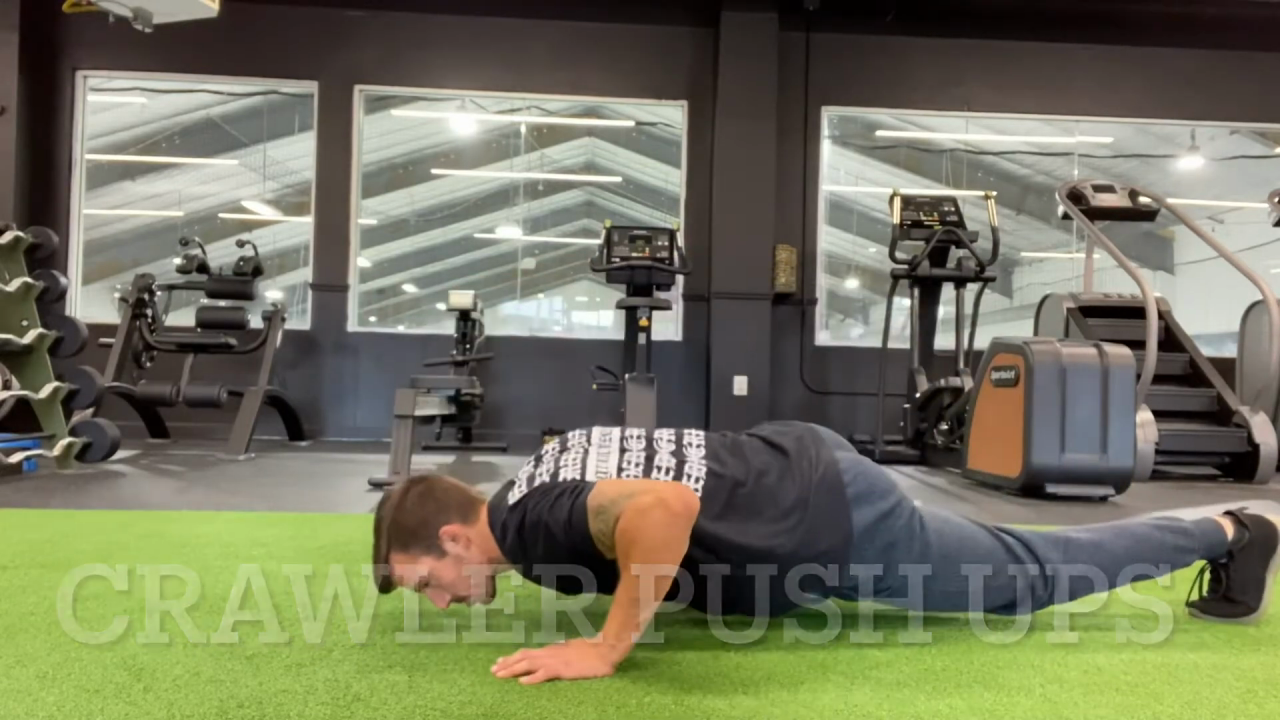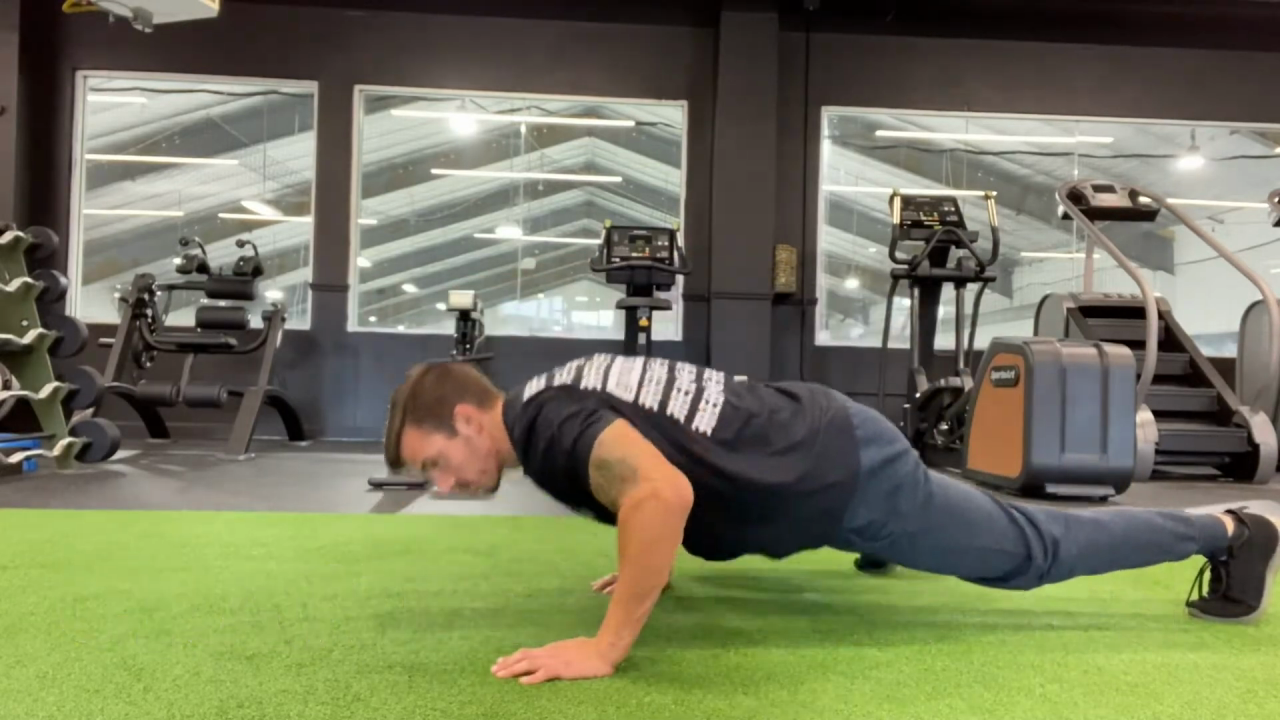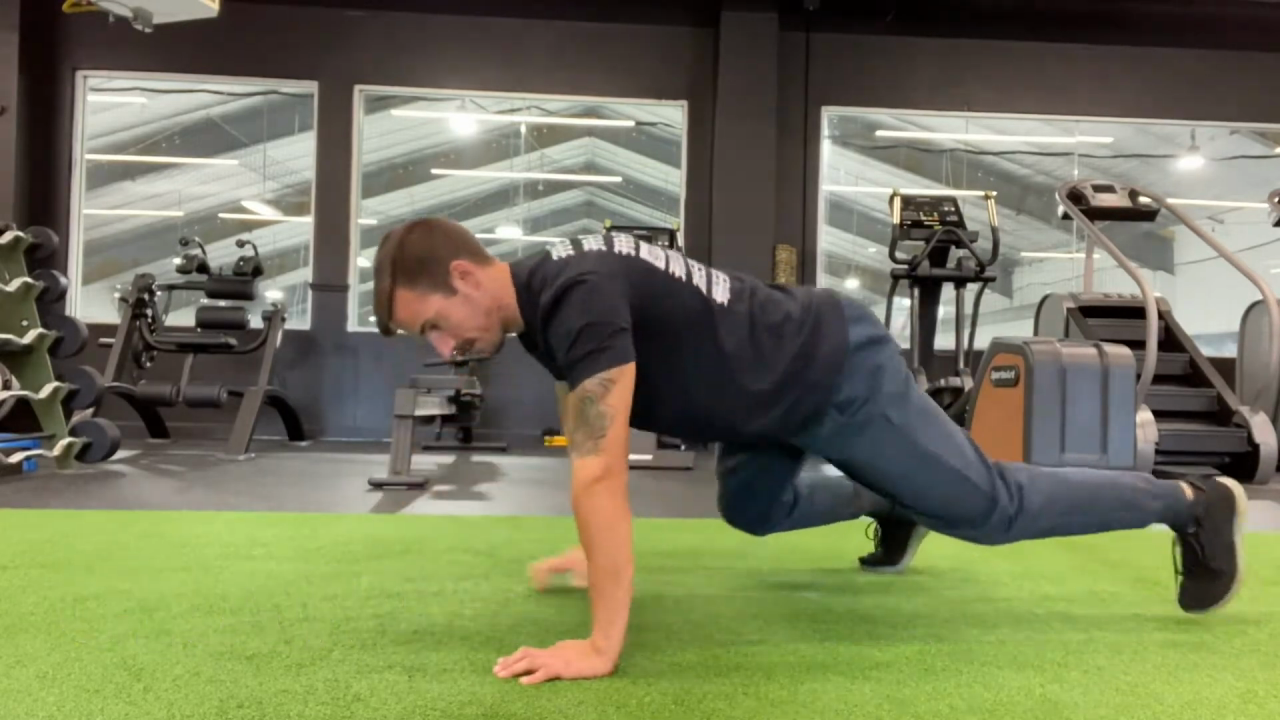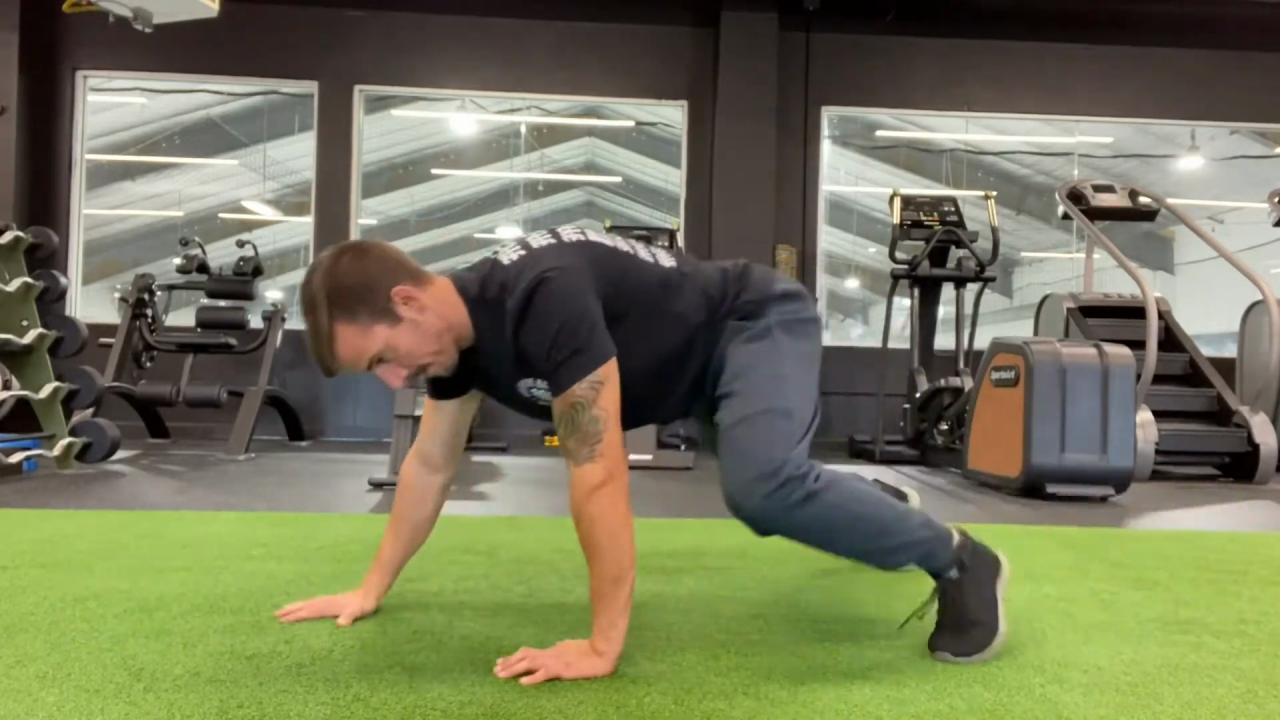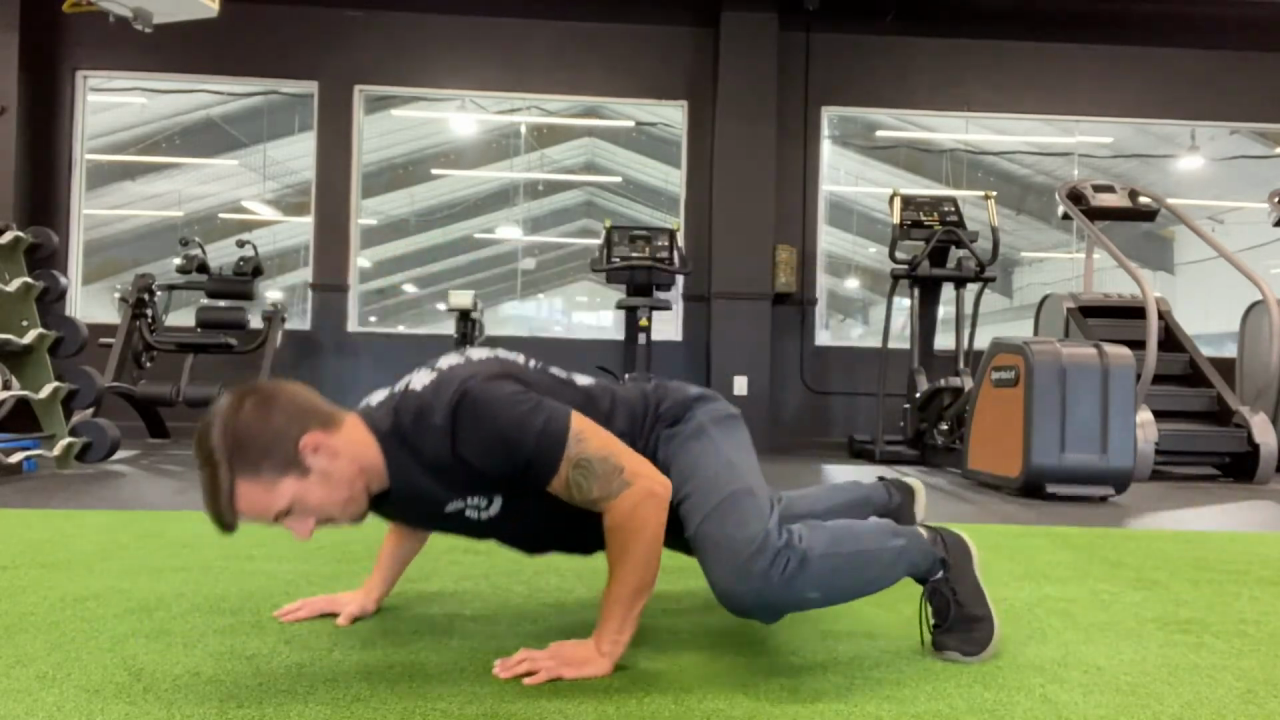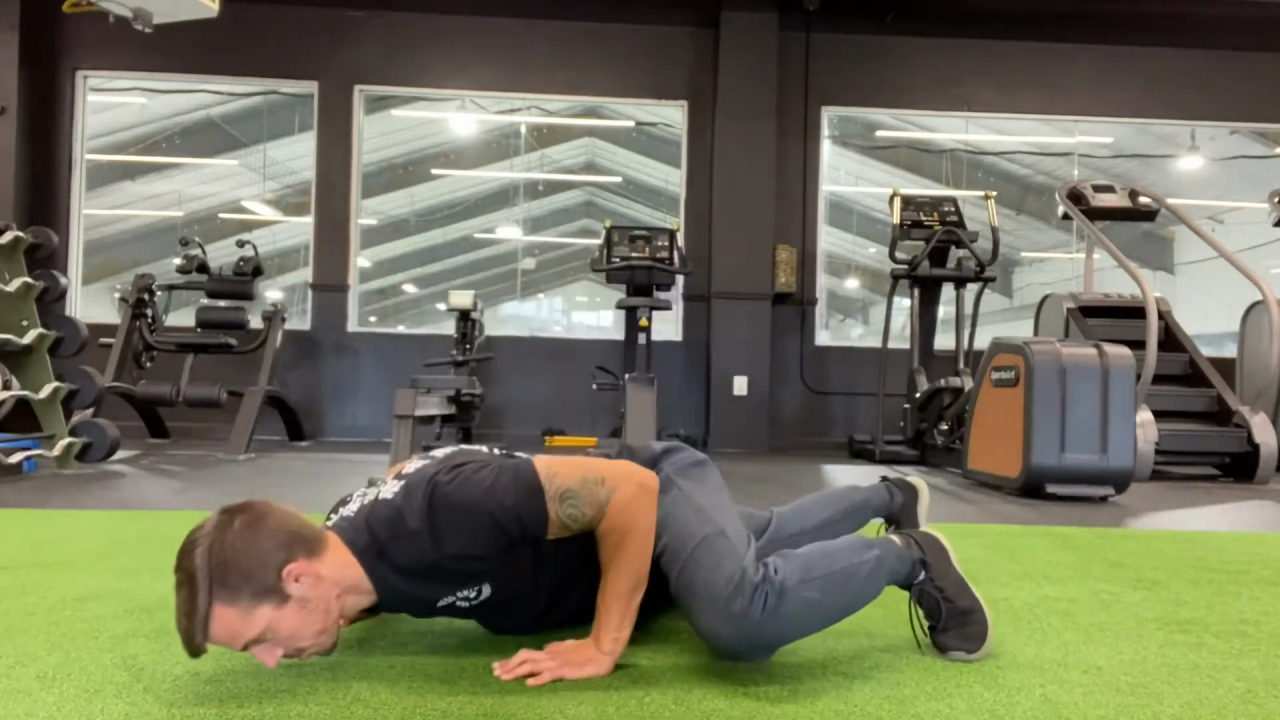
dt=0.4s
person 1, frame 1
left shoulder: (538, 526)
right shoulder: (539, 485)
left elbow: (667, 506)
left wrist: (607, 645)
right wrist: (642, 578)
left hip: (838, 525)
right hip: (802, 461)
left knee: (1029, 578)
person 1, frame 2
left shoulder: (550, 422)
right shoulder: (556, 400)
left elbow: (664, 497)
left wrist: (606, 646)
right wrist: (644, 565)
left hip: (849, 474)
right hip: (813, 435)
left knee: (1028, 551)
right knee: (713, 539)
right ankle: (886, 535)
person 1, frame 3
left shoulder: (572, 298)
right shoulder: (533, 302)
left elbow: (600, 470)
right elbow: (588, 430)
left wrist: (603, 644)
right wrist: (596, 550)
left hip: (839, 378)
right hip: (782, 385)
left knee: (992, 504)
right knee: (754, 511)
left ankle: (1189, 507)
right ankle: (893, 510)
person 1, frame 4
left shoulder: (542, 298)
right shoulder: (453, 326)
left elbow: (596, 477)
right elbow: (431, 465)
left wrist: (602, 646)
right wrist: (371, 589)
left hip: (758, 321)
right hip: (696, 359)
left knee: (765, 486)
right knee: (768, 478)
left ankle: (953, 556)
right ankle: (881, 506)
person 1, frame 5
left shoulder: (466, 419)
right shoulder: (371, 447)
left elbow: (640, 491)
left wrist: (604, 644)
right wrist: (376, 584)
left hip: (683, 433)
right hip: (643, 472)
left knee: (756, 573)
right knee: (758, 526)
left ankle: (927, 554)
right ankle: (889, 496)
person 1, frame 6
left shoulder: (440, 515)
right shoulder: (349, 544)
left elbow: (630, 487)
left wrist: (603, 645)
right wrist: (373, 601)
left hip: (661, 487)
right hip: (617, 509)
left knee: (740, 613)
right knee: (762, 538)
left ankle: (905, 559)
right ankle: (890, 497)
